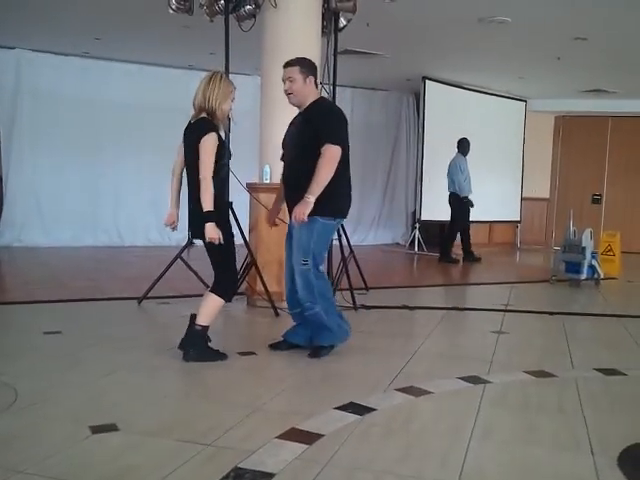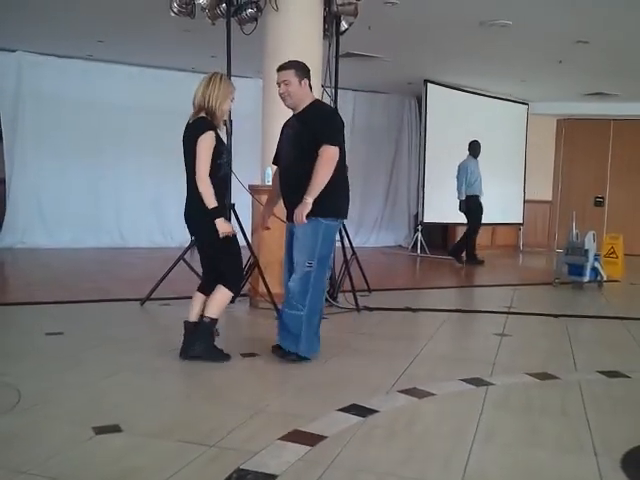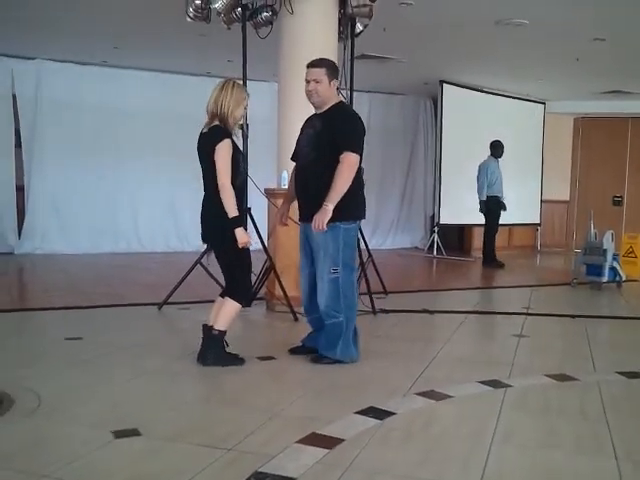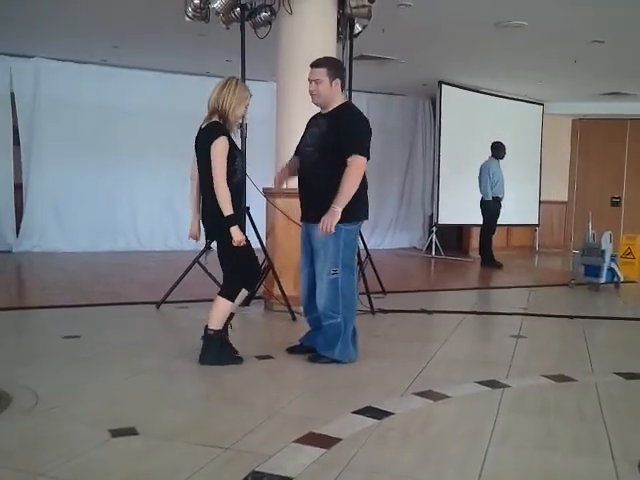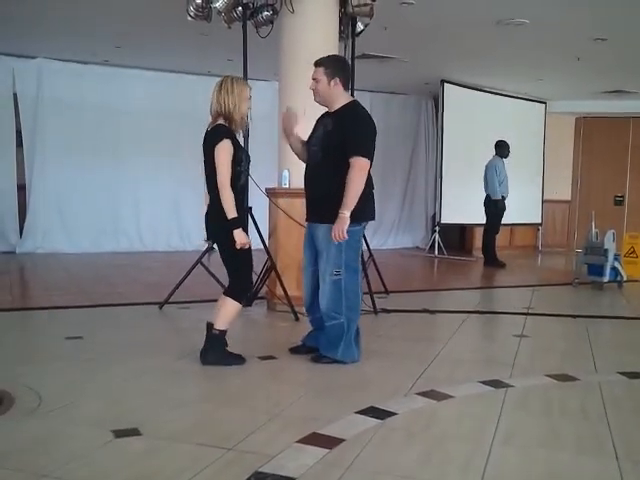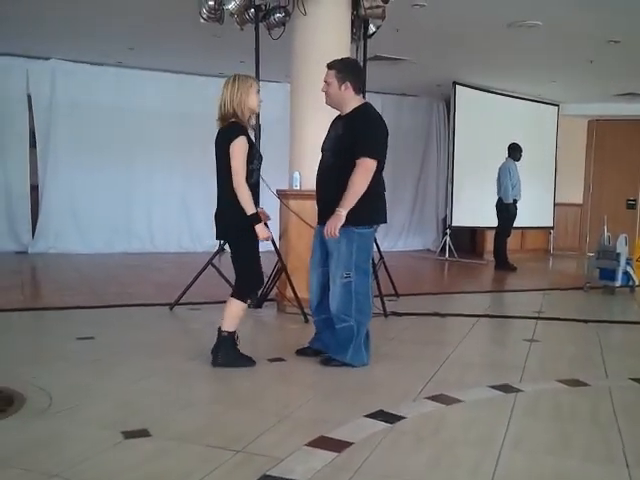
dt=0.3s
person 1, frame 1
left shoulder: (327, 113)
right shoulder: (299, 120)
left elbow: (331, 156)
left wrist: (309, 199)
right wrist: (278, 203)
left hip: (321, 208)
right hip: (300, 208)
left knee: (306, 272)
right knee: (295, 274)
left ankle: (331, 330)
right ankle: (303, 332)
person 1, frame 2
left shoulder: (324, 115)
right shoulder: (289, 125)
left elbow: (329, 157)
right elbow: (281, 170)
left wrist: (308, 199)
right wrist: (269, 205)
left hip: (321, 210)
right hip: (297, 211)
left knee: (306, 274)
right knee: (296, 276)
left ankle: (298, 341)
right ankle: (301, 338)
person 1, frame 3
left shoulder: (346, 119)
right shoulder: (310, 122)
left elbow: (349, 164)
left wrist: (328, 207)
right wrist: (287, 201)
left hip: (337, 216)
right hip: (311, 215)
left knee: (334, 280)
right knee: (312, 281)
left ankle: (341, 347)
right ankle: (319, 338)
person 1, frame 4
left shoulder: (352, 119)
right shoulder: (315, 121)
left elbow: (356, 166)
right elbow: (302, 160)
left wrist: (336, 210)
right wrist: (287, 171)
left hip: (338, 217)
right hip: (312, 215)
left knee: (333, 281)
right knee: (311, 281)
left ankle: (338, 347)
right ankle: (317, 337)
person 1, frame 5
left shoulder: (357, 118)
right shoulder: (325, 119)
left elbow: (359, 168)
right elbow: (308, 154)
left wrist: (344, 215)
right wrist: (291, 134)
left hip: (341, 217)
right hip: (317, 216)
left knee: (337, 282)
right knee: (314, 282)
left ankle: (341, 347)
right ankle: (319, 338)
person 1, frame 6
left shoulder: (368, 121)
right shoulder: (339, 121)
left elbow: (365, 168)
left wrist: (341, 212)
left hip: (353, 220)
right hip: (330, 217)
left knee: (347, 285)
right knee: (320, 282)
left ankle: (351, 351)
right ankle: (325, 339)
person 2, frame 1
left shoulder: (192, 127)
right shoulder: (209, 130)
left elbow: (177, 171)
right elbow: (206, 178)
left wrist: (173, 208)
right wrist: (210, 220)
left hip: (203, 213)
right hip: (210, 214)
left knee: (223, 278)
right knee: (227, 281)
left ankle: (193, 337)
right ankle: (196, 343)
person 2, frame 2
left shoulder: (194, 125)
right shoulder: (206, 128)
right elbow: (202, 177)
right wrist: (218, 216)
left hip: (198, 213)
right hip: (207, 214)
left knee: (212, 276)
right knee: (233, 275)
left ankle: (191, 339)
right ankle: (203, 337)
person 2, frame 3
left shoulder: (207, 134)
right shoulder: (222, 136)
right elbow: (225, 186)
right wrist: (238, 225)
left hip: (215, 221)
right hip: (224, 222)
left knee: (233, 283)
right knee: (242, 286)
left ankle: (210, 343)
right ankle: (213, 347)
person 2, frame 4
left shoulder: (204, 131)
right shoulder: (219, 133)
left elbow: (196, 179)
right elbow: (220, 183)
left wrist: (196, 218)
right wrist: (233, 223)
left hip: (215, 217)
right hip: (224, 218)
left knee: (250, 272)
right knee: (235, 280)
left ankle: (217, 333)
right ankle: (212, 346)
person 2, frame 5
left shoulder: (215, 132)
right shoulder: (224, 135)
right elbow: (224, 185)
right wrist: (237, 227)
left hip: (220, 220)
right hip: (227, 221)
left knee: (237, 281)
right knee: (242, 283)
left ankle: (213, 342)
right ankle: (215, 347)
person 2, frame 6
left shoulder: (227, 131)
right shoulder: (238, 132)
right elbow: (239, 183)
left wrist: (255, 210)
right wrist: (256, 220)
left hip: (233, 217)
right hip: (237, 219)
left knee: (250, 279)
right knee: (247, 282)
left ankle: (225, 344)
right ankle: (225, 348)
person 3, frame 1
left shoulder: (463, 161)
right shoulder: (456, 162)
right elbow: (458, 182)
right wrist: (466, 198)
left hip: (462, 198)
right hip: (458, 198)
left knee: (465, 226)
right knee: (455, 226)
left ankle: (468, 254)
right ankle: (445, 255)
person 3, frame 2
left shoulder: (475, 163)
right shoulder: (465, 164)
right elbow: (461, 184)
right wrist: (462, 201)
left hip: (475, 199)
right hip: (469, 199)
left knee: (475, 228)
right knee: (474, 227)
left ankle: (471, 256)
right ankle: (456, 251)
person 3, frame 3
left shoulder: (496, 164)
right shoulder: (486, 164)
right elbow: (482, 184)
left wrist: (501, 200)
right wrist: (482, 202)
left hip: (495, 200)
right hip: (489, 200)
left knee: (492, 230)
right knee: (491, 230)
left ankle: (490, 258)
right ankle: (489, 260)
person 3, frame 4
left shoulder: (496, 164)
right shoulder: (488, 165)
right elbow: (485, 185)
right wrist: (489, 202)
left hip: (495, 201)
right hip: (490, 201)
left knee: (489, 231)
right knee: (487, 231)
left ankle: (488, 258)
right ankle: (487, 260)
person 3, frame 5
left shoulder: (500, 163)
right shoulder: (493, 163)
right elbow: (493, 184)
left wrist: (500, 201)
right wrist: (499, 201)
left hip: (498, 200)
right hip: (494, 201)
left knee: (493, 230)
right knee: (491, 230)
left ankle: (491, 258)
right ankle: (490, 259)
person 3, frame 6
left shoulder: (511, 165)
right shoulder: (507, 166)
right elbow: (505, 187)
right wrist: (510, 204)
left hip: (509, 203)
right hip: (506, 204)
left knee: (503, 233)
right knee: (503, 233)
left ankle: (501, 261)
right ankle: (501, 262)
